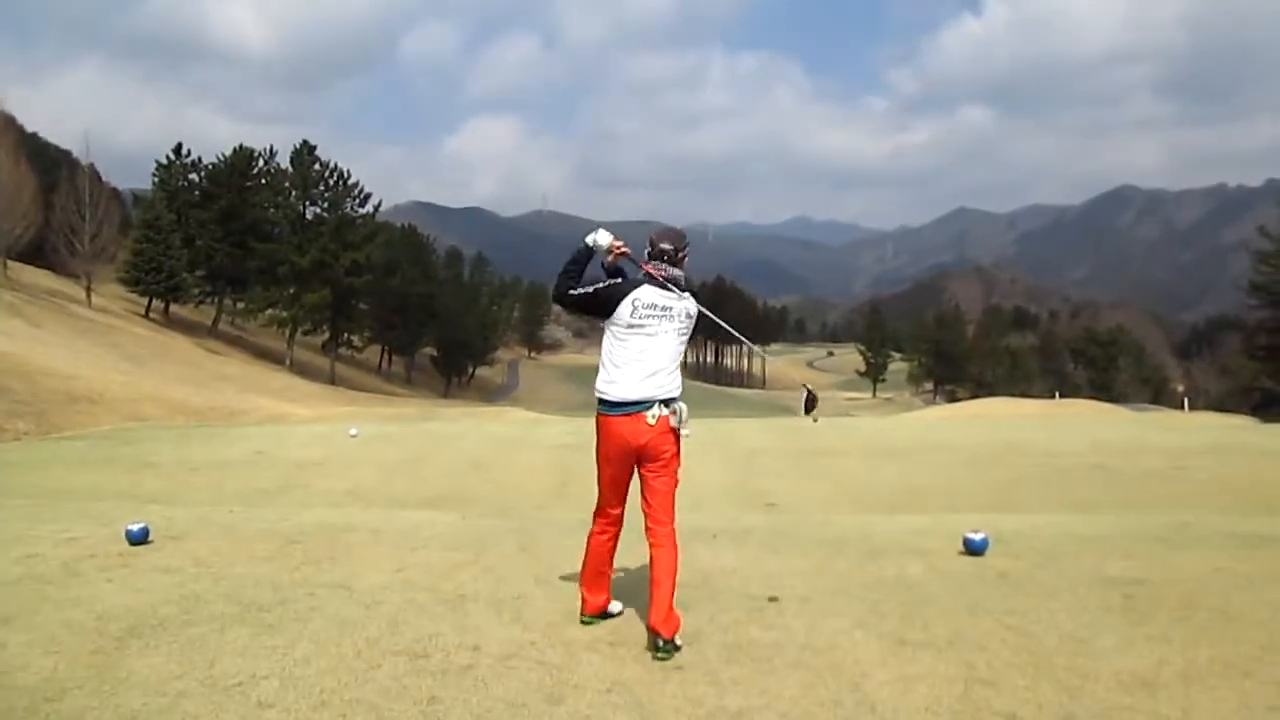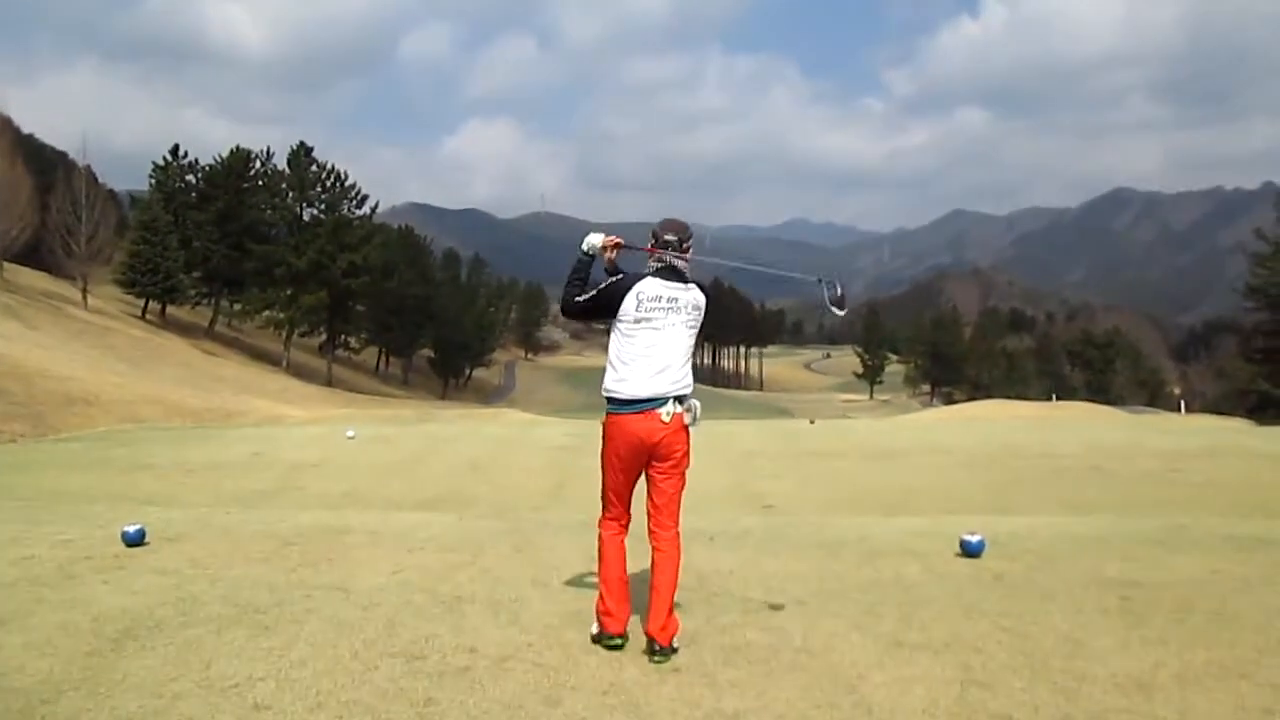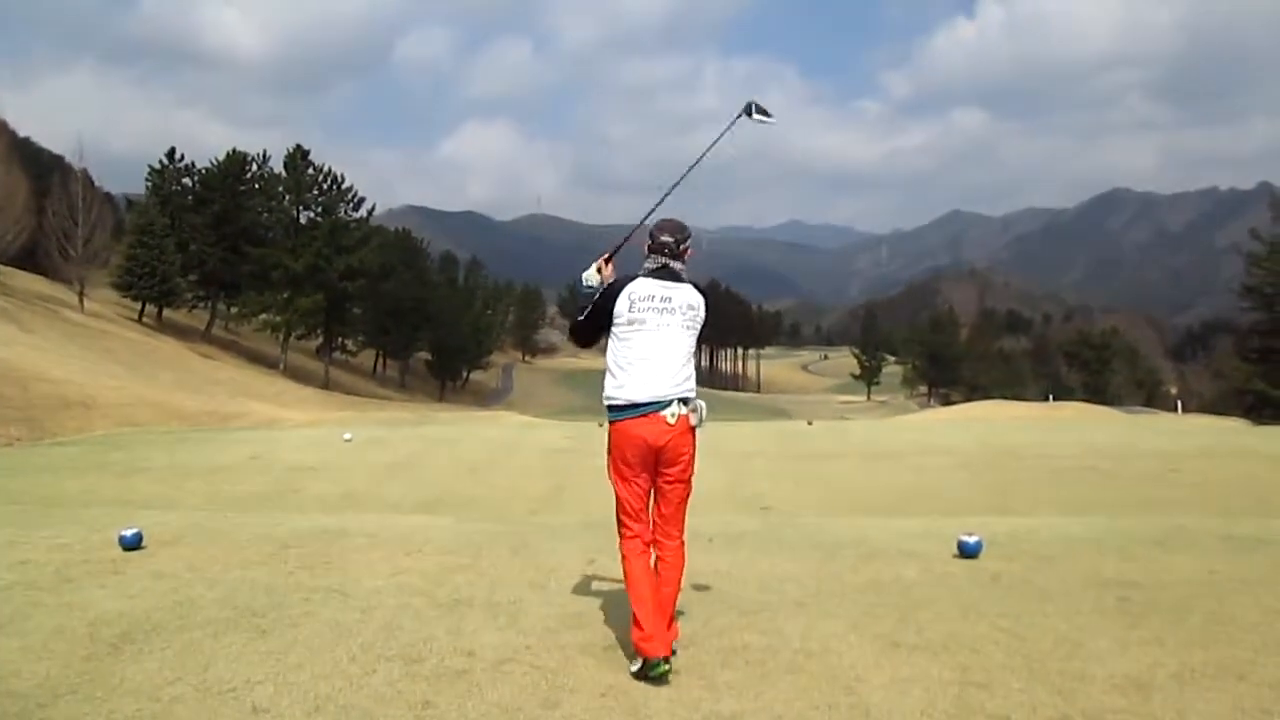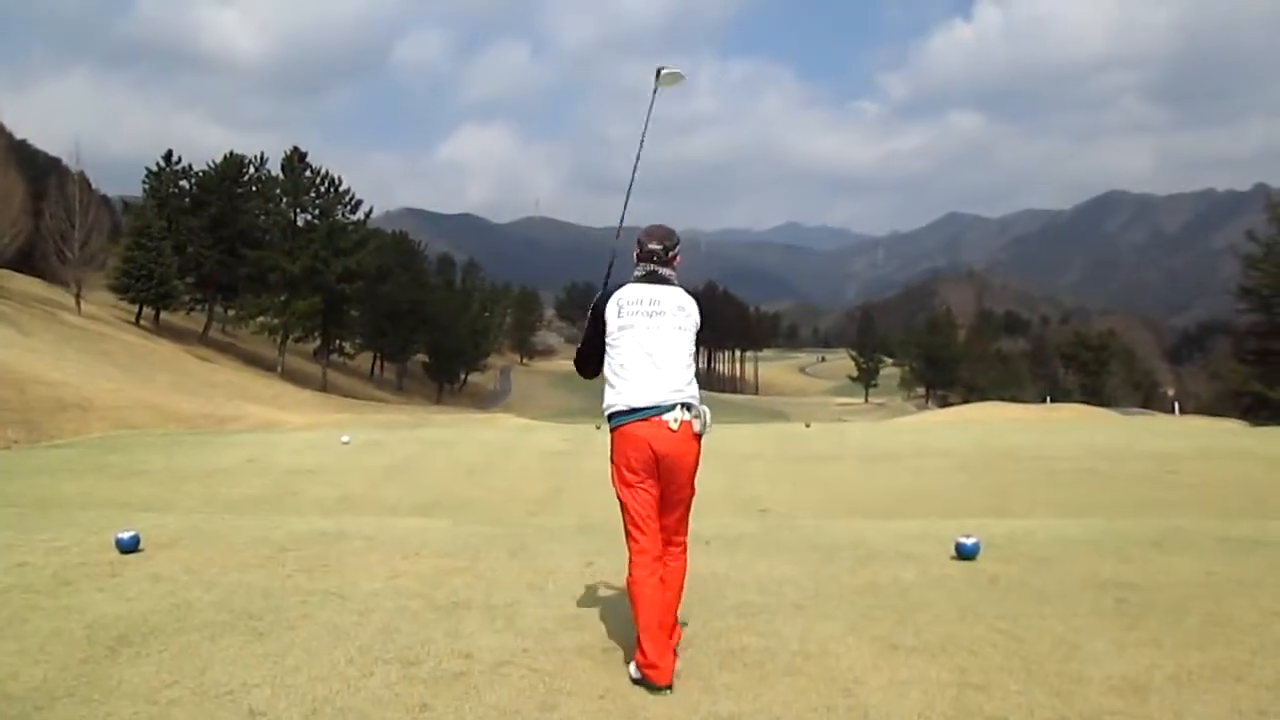
dt=0.2s
person 1, frame 1
left shoulder: (623, 293)
right shoulder: (690, 306)
left elbow: (562, 295)
left wrist: (590, 247)
right wrist: (614, 269)
left hip: (616, 420)
right hip: (661, 422)
left knee: (608, 516)
right knee: (661, 527)
left ankle: (594, 602)
right ankle: (664, 630)
person 1, frame 2
left shoulder: (627, 288)
right shoulder: (697, 299)
left elbow: (571, 309)
left wrist: (587, 254)
right wrist: (615, 270)
left hip: (625, 419)
right hip: (673, 420)
left knee: (614, 520)
right knee: (666, 529)
left ankle: (613, 622)
right ankle: (661, 634)
person 1, frame 3
left shoulder: (620, 292)
right shoulder: (696, 301)
left elbow: (580, 337)
left wrist: (590, 286)
left hip: (630, 424)
right hip: (679, 423)
left knee: (635, 536)
right knee: (670, 535)
left ankle: (651, 649)
right ankle: (662, 637)
person 1, frame 4
left shoulder: (612, 301)
right shoulder: (691, 306)
left elbow: (586, 367)
left hip: (631, 431)
right hip: (682, 428)
left knee: (643, 548)
right knee: (674, 542)
left ankle: (654, 665)
right ankle: (665, 641)
